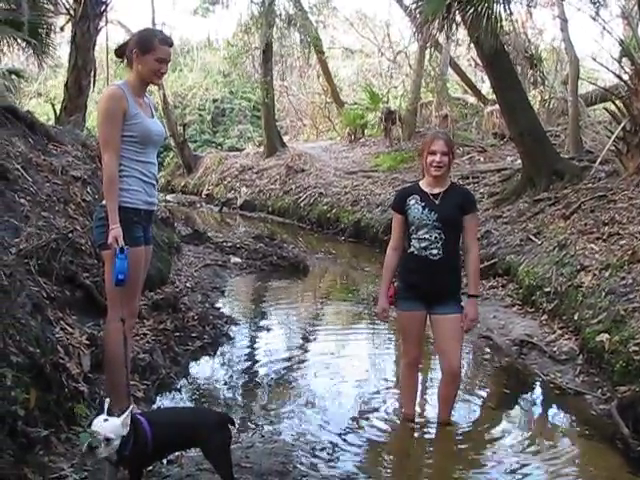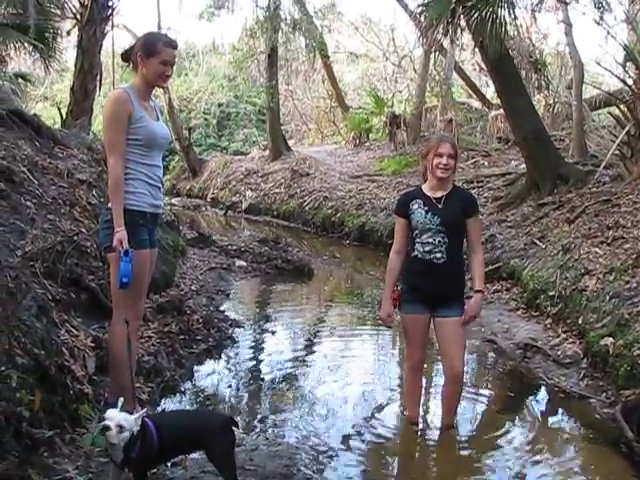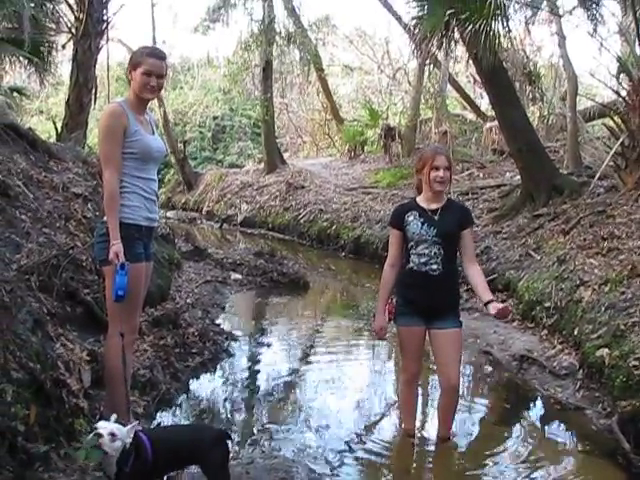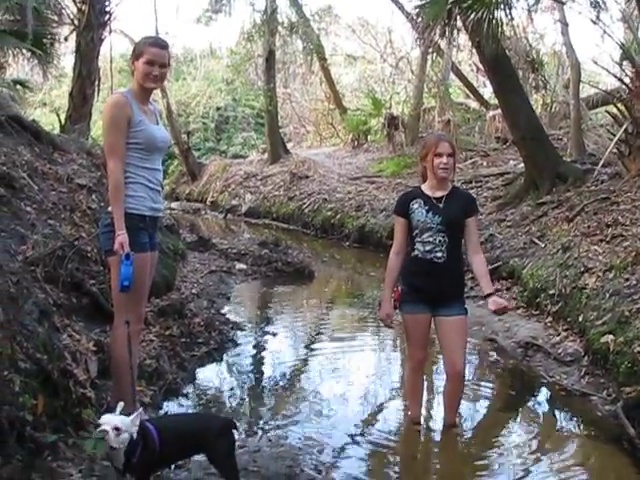
dt=0.4s
person 1, frame 1
left shoulder: (148, 102)
right shoulder: (115, 96)
right elbow: (109, 161)
left wrist: (142, 216)
right wrist: (114, 222)
left hip: (144, 213)
right hip: (123, 213)
left knee: (129, 314)
right knee: (120, 314)
left ankle: (121, 400)
right ankle: (118, 406)
person 1, frame 2
left shoulder: (154, 106)
right shoulder: (121, 99)
right elbow: (115, 164)
left wrist: (150, 217)
right wrist: (118, 225)
left hip: (150, 216)
right hip: (129, 215)
left knee: (135, 316)
right knee: (125, 316)
left ankle: (123, 402)
right ankle: (124, 408)
person 1, frame 3
left shoulder: (149, 119)
right shoulder: (117, 113)
right elbow: (110, 178)
left wrist: (143, 231)
right wrist: (115, 238)
left hip: (145, 230)
right hip: (124, 229)
left knee: (130, 329)
right knee: (122, 329)
left ankle: (117, 415)
right ankle: (119, 421)
person 1, frame 4
left shoulder: (153, 109)
right shoulder: (120, 103)
right elbow: (115, 168)
left wrist: (149, 220)
right wrist: (120, 228)
left hip: (150, 220)
right hip: (129, 219)
left knee: (136, 319)
right knee: (128, 319)
left ankle: (124, 405)
right ankle: (126, 412)
person 2, frame 1
left shoulder: (462, 198)
right shoulder: (405, 196)
left elbow: (472, 250)
right elbow: (395, 247)
left wrist: (473, 298)
right wrist: (383, 293)
left hip: (447, 293)
right hip: (410, 290)
left knee: (452, 367)
right knee: (410, 358)
left ankle: (443, 423)
right ankle: (408, 420)
person 2, frame 2
left shoulder: (465, 200)
right shoulder: (409, 200)
left elbow: (476, 251)
right elbow: (398, 251)
left wrist: (477, 292)
right wrist: (387, 297)
left hip: (451, 296)
right hip: (414, 293)
left knee: (456, 370)
right knee: (414, 361)
left ankle: (446, 427)
right ankle: (411, 424)
person 2, frame 3
left shoulder: (459, 213)
right shoulder: (403, 212)
left elbow: (470, 263)
right elbow: (392, 263)
left wrist: (489, 300)
right wrist: (380, 310)
left hip: (446, 308)
right hip: (409, 305)
left knee: (451, 381)
right knee: (410, 373)
left ankle: (443, 439)
right ankle: (408, 435)
person 2, frame 4
left shoulder: (464, 201)
right shoulder: (408, 201)
left elbow: (474, 251)
right elbow: (397, 251)
left wrist: (490, 294)
right wrist: (386, 297)
left hip: (451, 295)
right hip: (415, 293)
left knee: (457, 369)
right knee: (415, 360)
left ankle: (450, 426)
right ankle: (414, 423)
